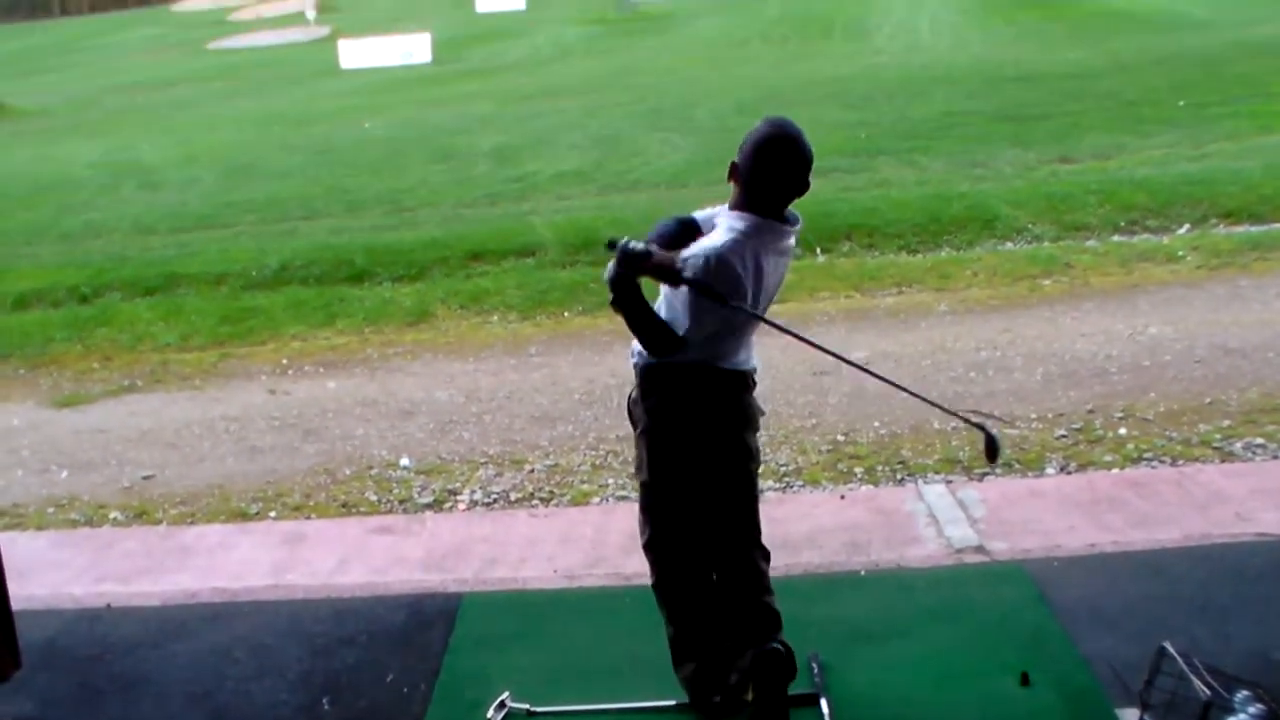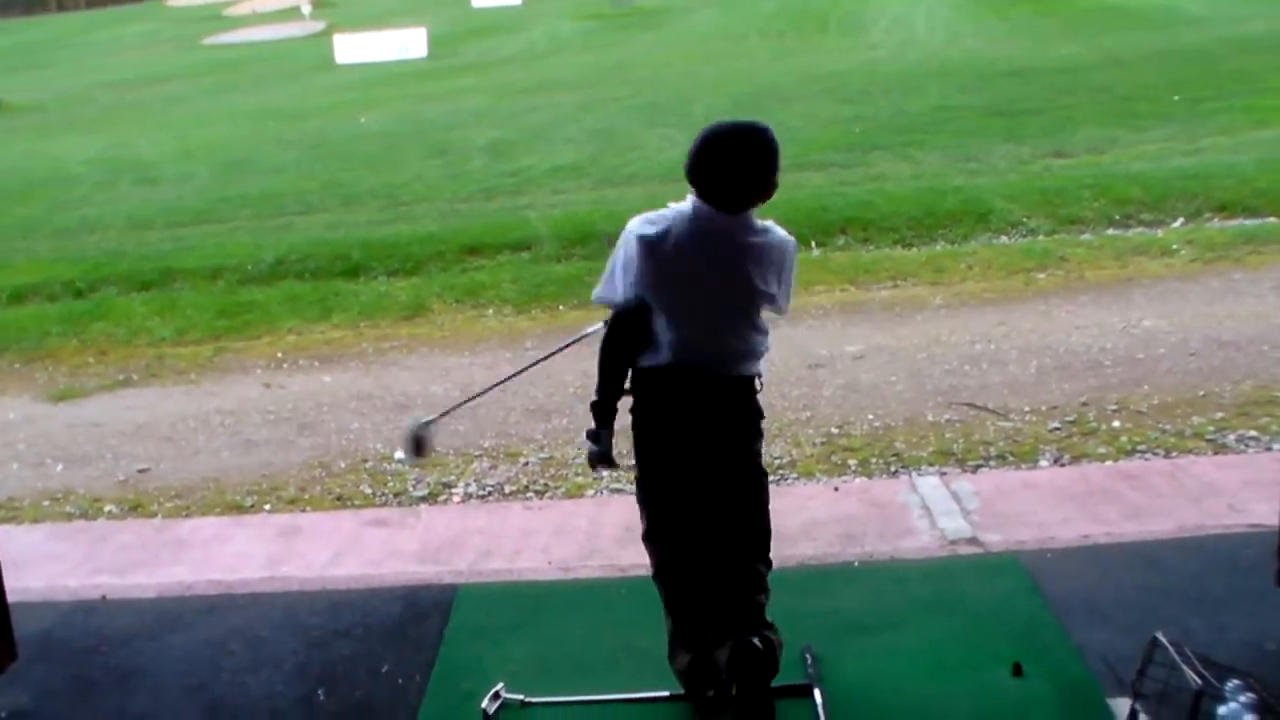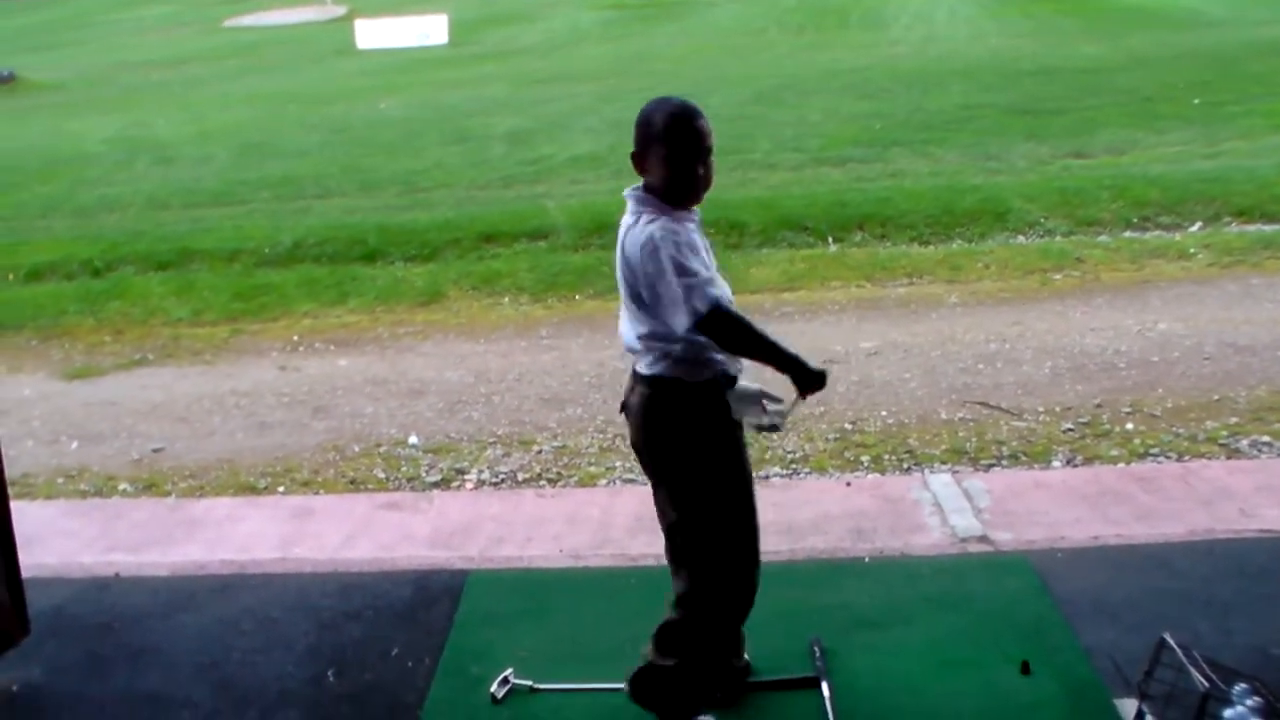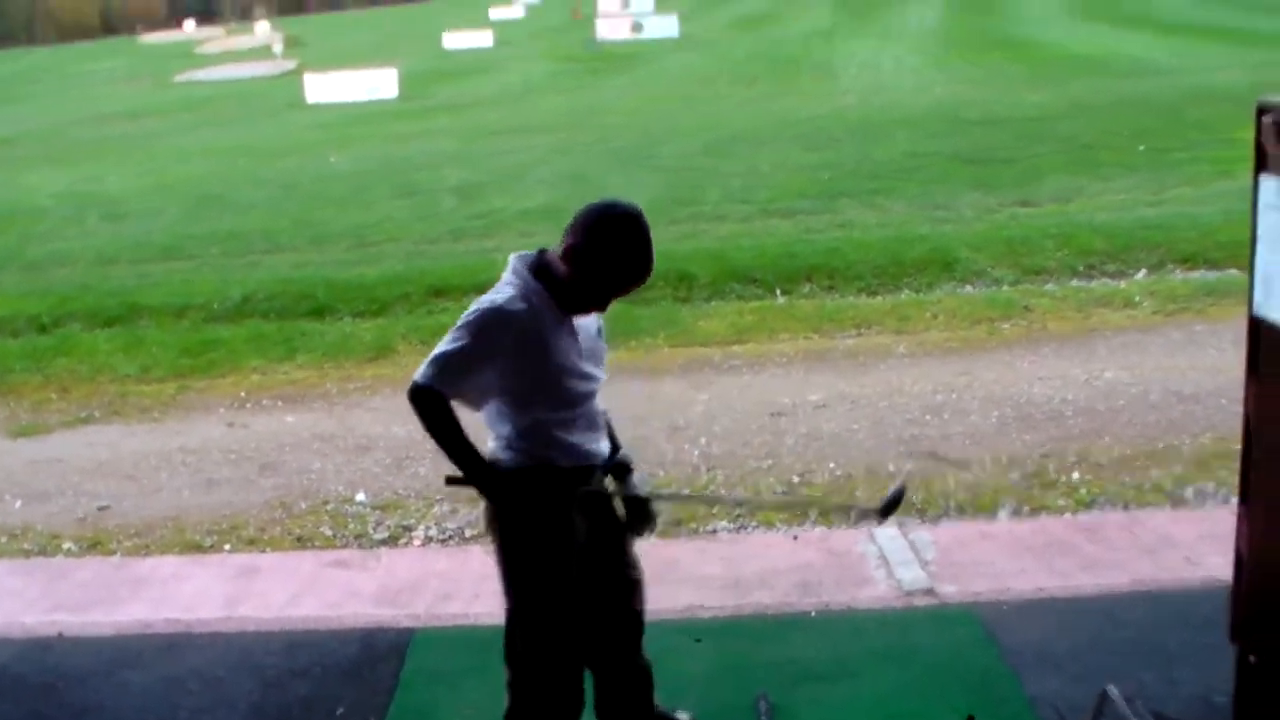
dt=0.5s
person 1, frame 1
left shoulder: (716, 257)
right shoulder: (778, 231)
left elbow: (666, 343)
right elbow: (689, 226)
left wrist: (625, 287)
right wrist: (662, 253)
left hip: (675, 398)
right hip: (731, 393)
left knee: (675, 545)
right knee: (738, 539)
right ankle: (758, 649)
person 1, frame 2
left shoulder: (643, 234)
right shoulder: (773, 245)
left elbow: (622, 333)
left wrist: (603, 418)
left hip: (659, 404)
right hip: (730, 404)
left knee: (673, 543)
right knee: (742, 542)
left ankle: (701, 664)
right ankle: (748, 645)
person 1, frame 3
left shoulder: (653, 224)
right shoulder: (663, 235)
right elbow: (712, 318)
left wrist: (731, 384)
right wrist: (795, 368)
left hip: (657, 398)
right hip: (689, 407)
left knee: (695, 544)
right knee: (725, 552)
left ankle: (714, 663)
person 1, frame 4
left shoulder: (584, 305)
right shoulder: (500, 317)
right elbow: (425, 393)
left wrist: (622, 474)
right wrist: (482, 474)
left hip: (591, 484)
right hip: (534, 502)
left knee: (618, 615)
right knee: (546, 641)
